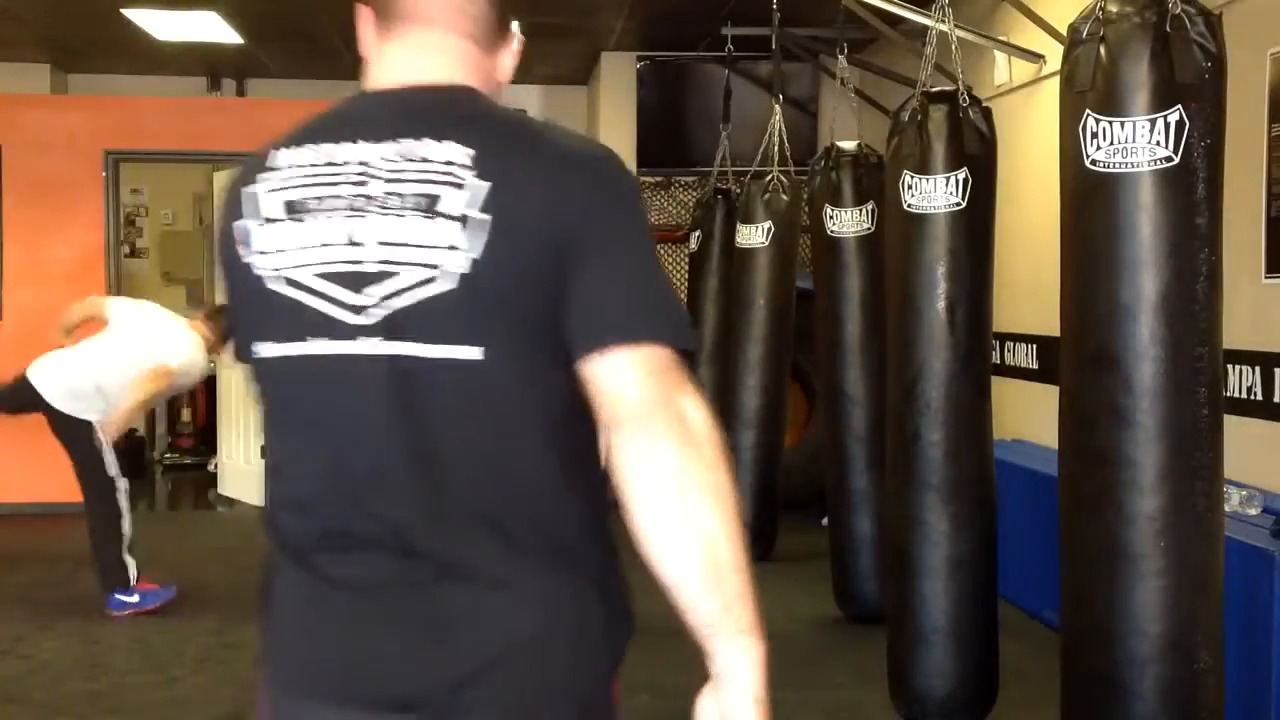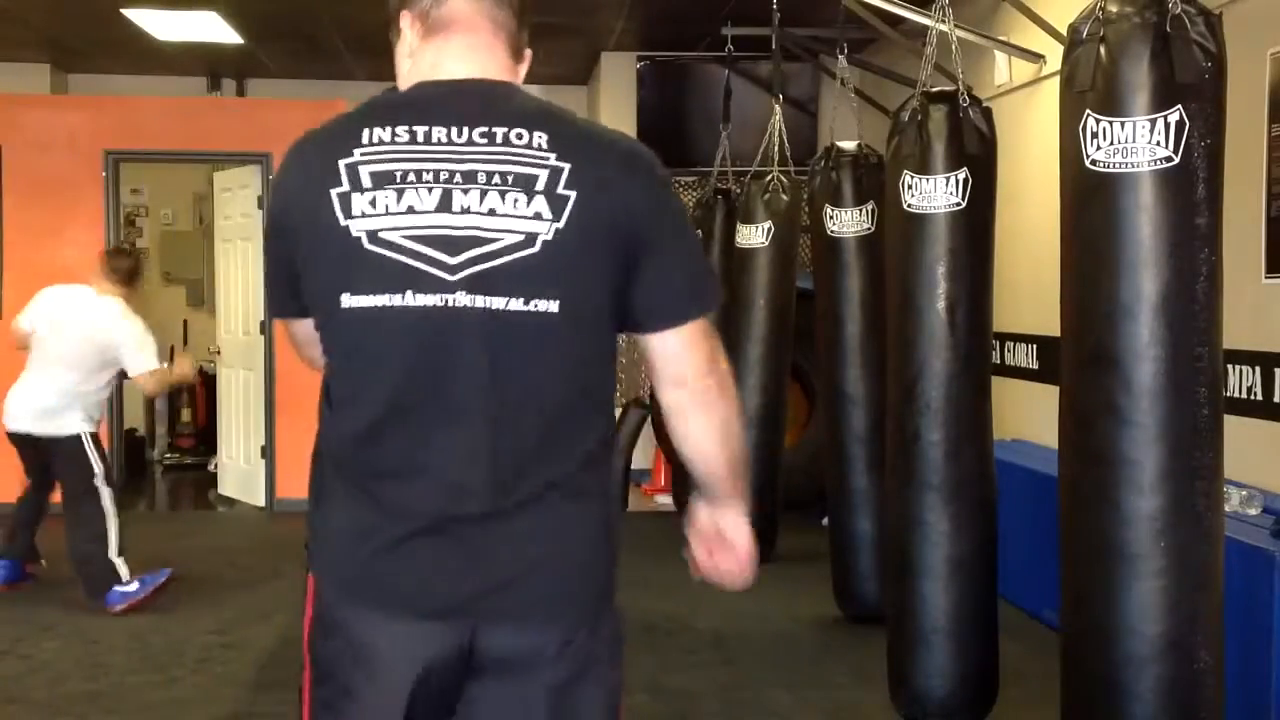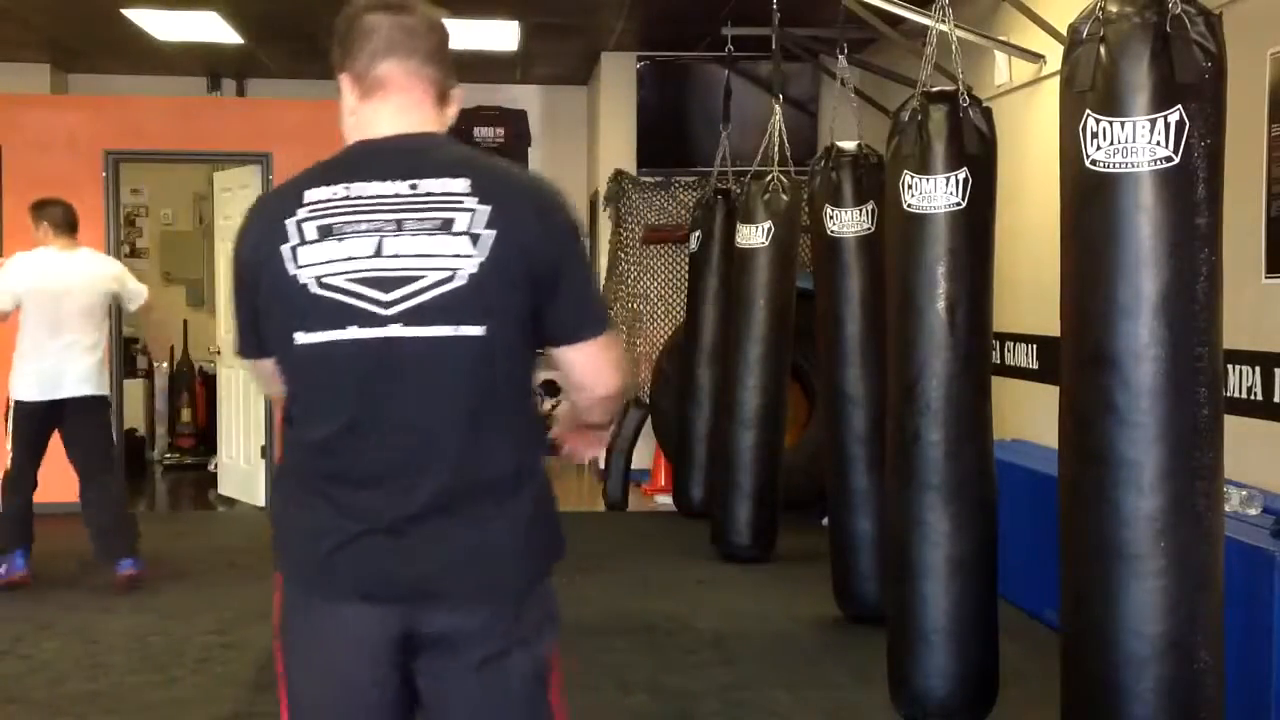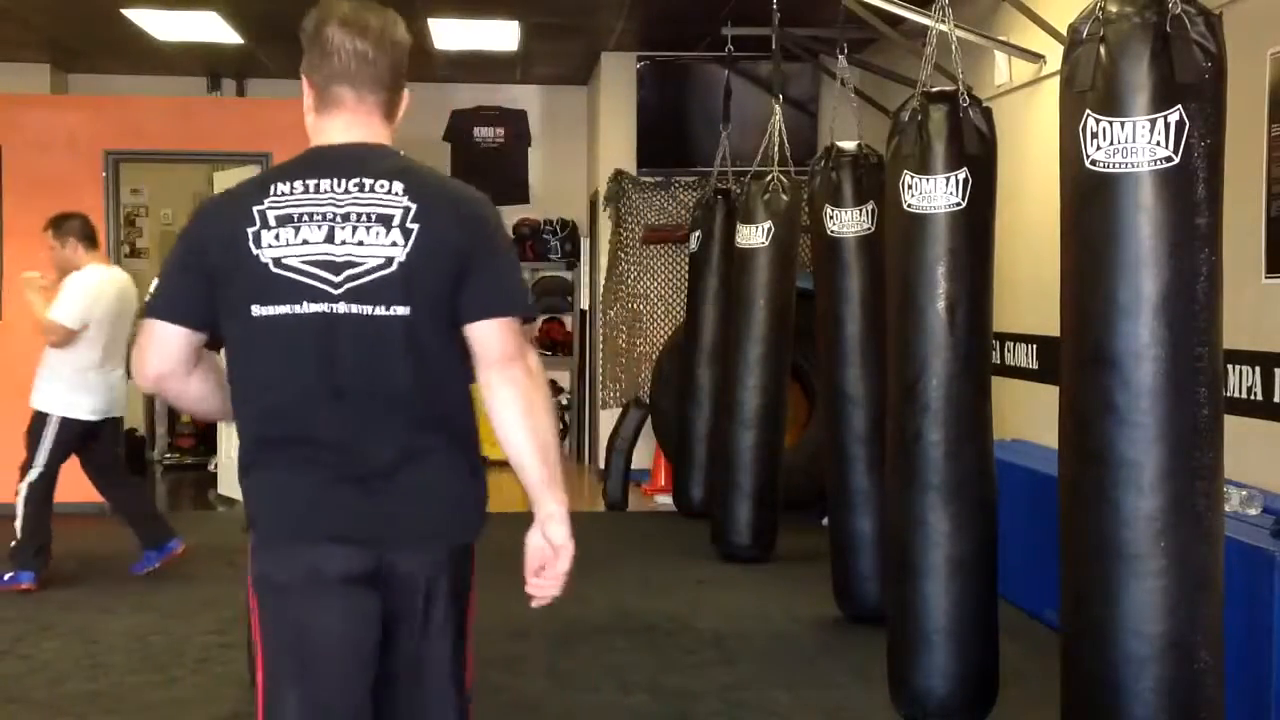
dt=0.3s
person 1, frame 1
left shoulder: (261, 188)
right shoulder: (570, 181)
right elbow: (653, 423)
right wrist: (739, 662)
left hip: (325, 657)
right hip: (533, 652)
person 1, frame 2
left shoulder: (316, 163)
right shoulder: (615, 171)
right elbow: (693, 376)
right wrist: (725, 499)
left hip: (374, 568)
right hip: (552, 578)
person 1, frame 3
left shoulder: (274, 219)
right shoulder: (526, 206)
left elbow: (273, 377)
right elbow: (600, 381)
right wrist: (586, 425)
left hip: (331, 568)
right hip: (489, 568)
person 1, frame 4
left shoulder: (229, 218)
right shoulder: (459, 212)
left elbow: (159, 366)
right elbow: (508, 367)
right wrist: (550, 509)
left hip: (298, 525)
right hip: (431, 515)
person 2, frame 1
left shoulder: (150, 313)
right shoulder: (192, 356)
left elbow: (88, 306)
right elbow: (153, 378)
left wrist: (63, 335)
right wrist: (118, 421)
left hip: (46, 377)
right hip: (79, 402)
right knee: (108, 491)
right ankle: (123, 592)
person 2, frame 2
left shoulder: (51, 295)
right shoulder: (125, 325)
right elbow: (151, 384)
right wrist: (181, 373)
right hip: (66, 425)
left knee: (39, 487)
right knee: (92, 503)
right ankle: (116, 586)
person 2, frame 3
right shoulder: (107, 267)
right elbow: (141, 303)
left hip: (32, 388)
right hip: (86, 388)
right knee: (100, 474)
right ankle: (123, 558)
person 2, frame 4
left shoulder: (87, 282)
right shoulder: (121, 280)
left elbow: (55, 335)
left wrist: (34, 297)
right wrist: (54, 292)
left hip: (66, 403)
right hip: (106, 402)
left knee: (36, 480)
right knee: (113, 475)
right ankle: (163, 542)
